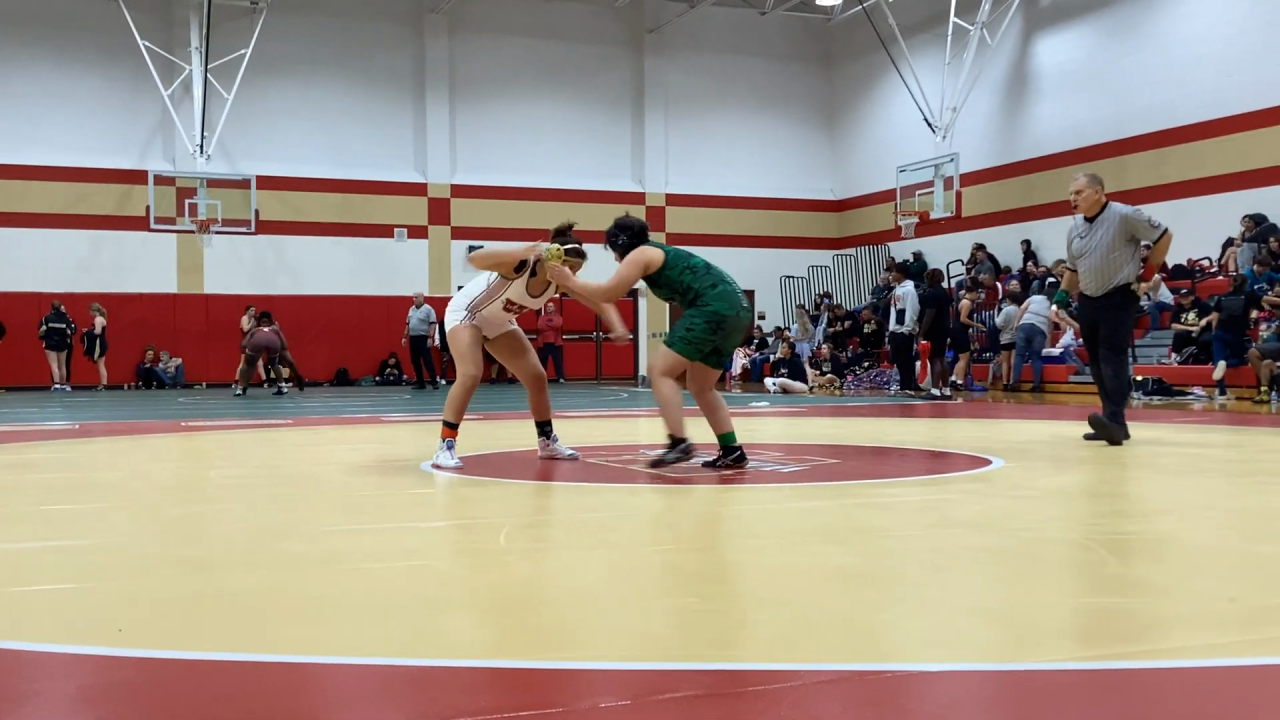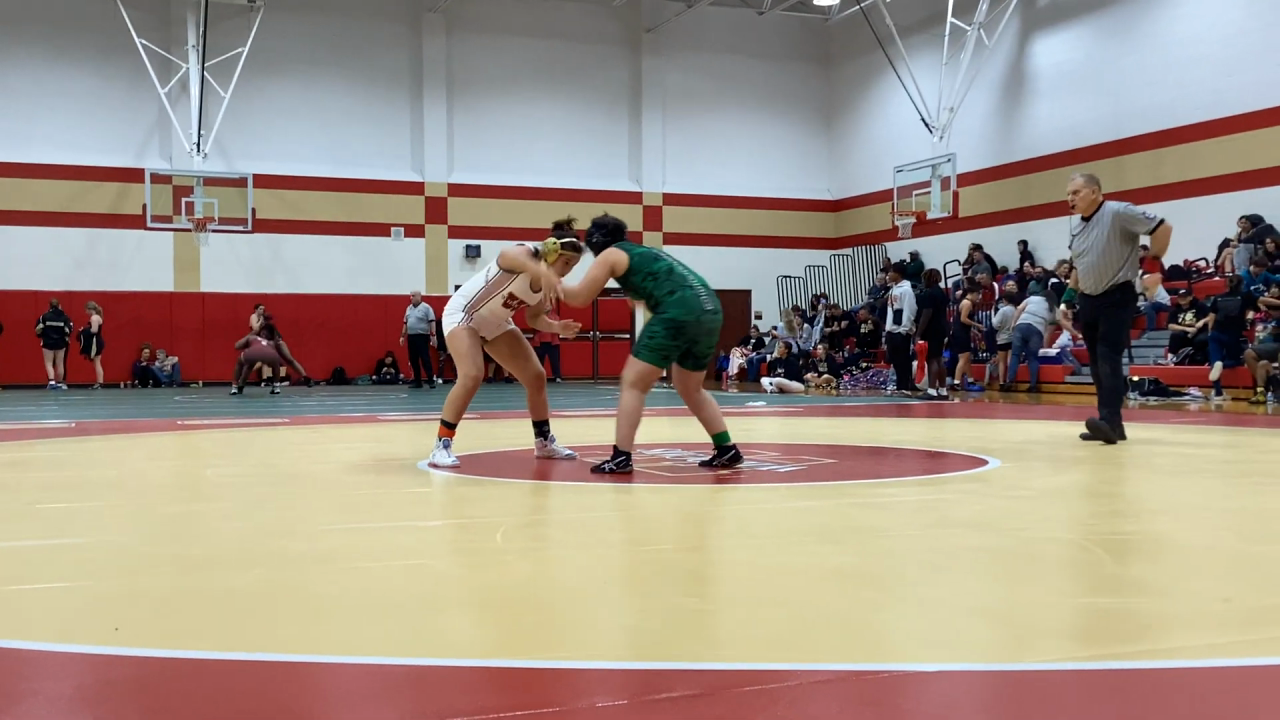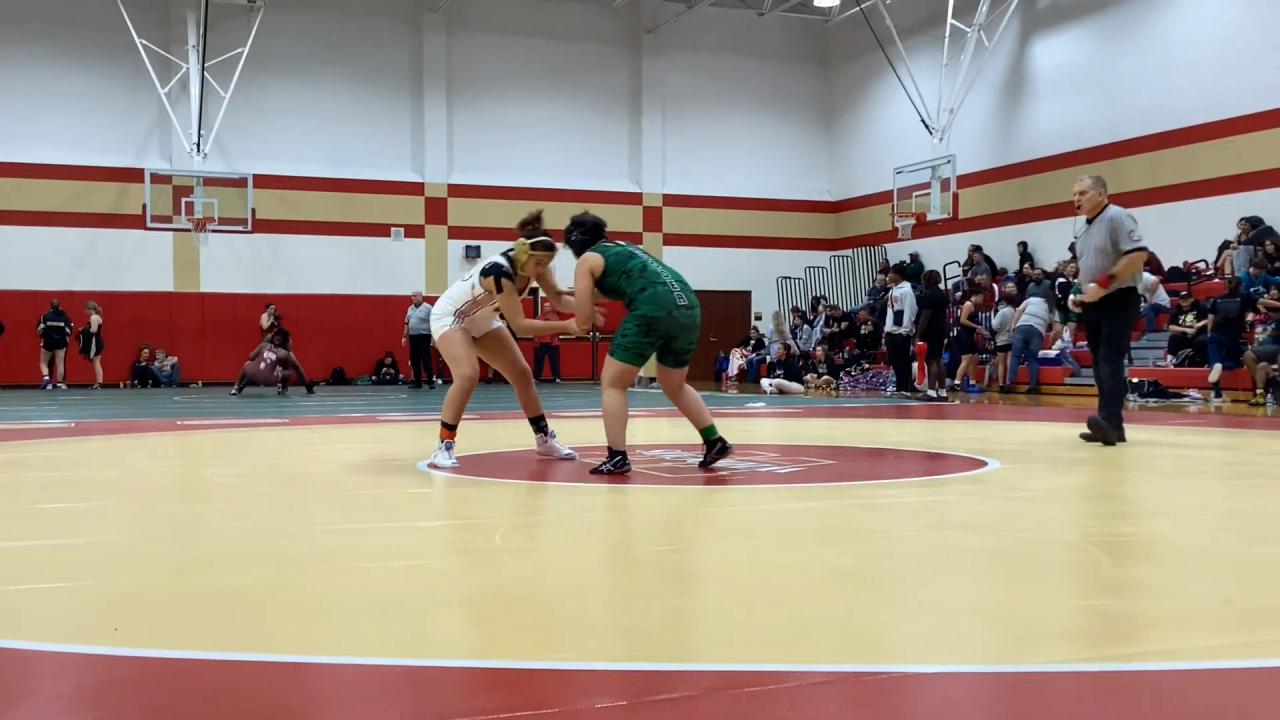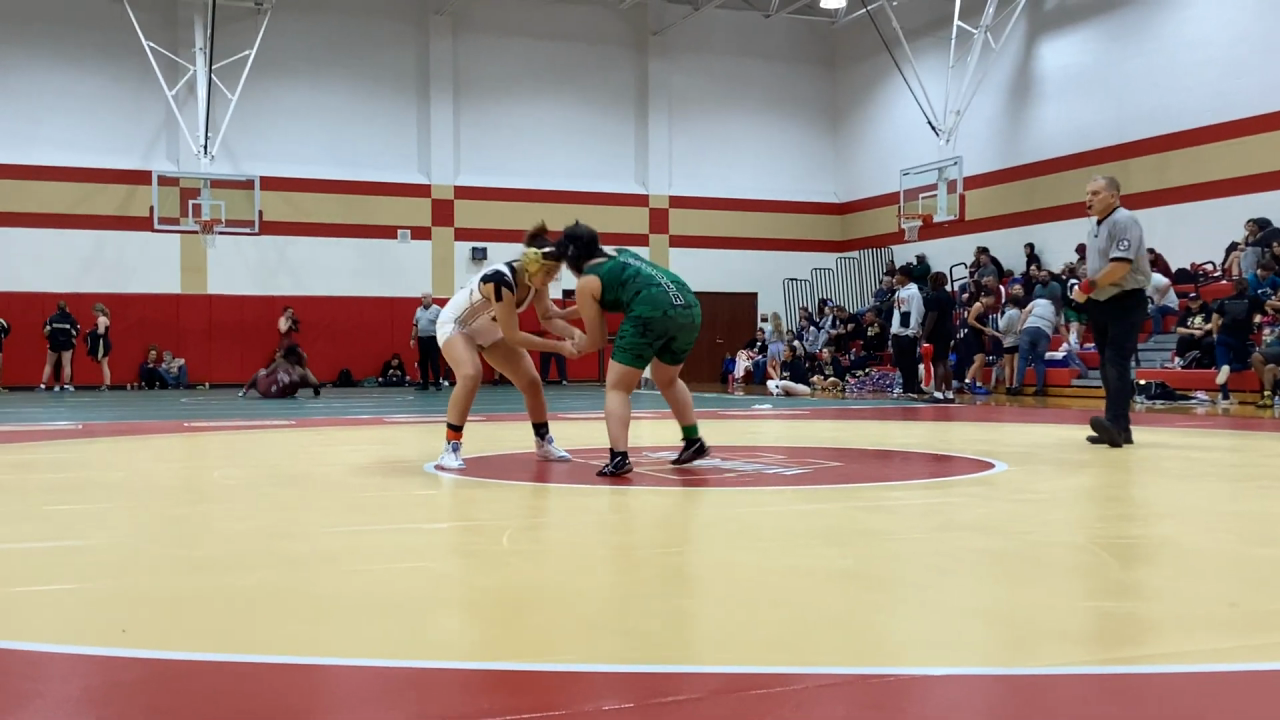
dt=0.2s
person 1, frame 1
left shoulder: (1124, 215)
right shoulder: (1075, 229)
left elbow: (1163, 237)
left wrist: (1147, 274)
left hip: (1119, 298)
right hip: (1087, 301)
left knee: (1112, 359)
right knee: (1097, 363)
left ankle: (1113, 420)
right ankle: (1114, 423)
person 1, frame 2
left shoulder: (1118, 212)
right shoulder: (1076, 227)
left elbow: (1162, 228)
left wrist: (1152, 265)
right wrist: (1068, 296)
left hip: (1117, 298)
right hip: (1087, 300)
left knee: (1109, 357)
right knee: (1097, 362)
left ankle: (1109, 420)
right ankle: (1111, 423)
person 1, frame 3
left shoulder: (1118, 217)
right shoulder: (1083, 228)
left elbow: (1137, 254)
left wrist: (1103, 282)
right wrist: (1078, 294)
left hip: (1119, 301)
right hip: (1092, 304)
left knee: (1110, 360)
right knee: (1101, 364)
left ankle: (1108, 420)
right ankle: (1112, 425)
person 1, frame 4
left shoulder: (1123, 221)
right shoulder: (1095, 228)
left elbow: (1120, 265)
left wrist: (1086, 286)
right wrist: (1086, 291)
left hip: (1126, 303)
right hip: (1100, 304)
left knee: (1117, 363)
right knee: (1108, 366)
left ankle: (1114, 423)
right ankle: (1119, 427)
person 2, frame 1
left shoulder: (642, 255)
right shoulder: (666, 256)
left elbow: (607, 293)
left wrist: (570, 281)
left hip: (715, 308)
right hip: (737, 309)
left knee: (660, 371)
right knee: (701, 387)
left ankle: (679, 443)
right ankle: (732, 451)
person 2, frame 2
left shoulder: (611, 255)
right shoulder: (644, 251)
left elbow: (580, 298)
left hip: (678, 313)
right hip: (708, 310)
left knee: (632, 384)
right knee: (690, 389)
left ankle: (621, 457)
right ankle: (727, 449)
person 2, frame 3
left shoulder: (587, 261)
right shoulder: (626, 248)
left elbow: (583, 321)
left wrist: (575, 325)
left hip: (653, 310)
right hip: (688, 308)
left knee: (613, 383)
right knee: (674, 386)
left ankle: (617, 457)
right ankle: (714, 441)
person 2, frame 4
left shoulder: (586, 283)
right shoulder: (619, 255)
left elbow: (597, 340)
left wrist: (574, 348)
right wrist: (563, 315)
left hip: (651, 313)
right hip: (688, 308)
left knee: (617, 387)
right knee: (667, 380)
left ankle: (619, 459)
right ankle: (694, 442)
person 3, frame 1
left shoulder: (561, 281)
right shoulder: (523, 264)
left elbow: (599, 304)
right elbow: (475, 258)
left wrist: (617, 326)
right wrist: (519, 253)
left hip: (500, 323)
right hip: (465, 313)
left knee: (536, 378)
right knee: (470, 375)
left ankle: (547, 442)
right ankle: (445, 447)
person 3, frame 2
left shoulder: (551, 275)
right shoulder: (524, 255)
left elbow: (535, 318)
right elbow: (510, 256)
left wrist: (559, 326)
right wrist: (541, 270)
left hip: (495, 322)
right hip: (461, 313)
left knee: (536, 377)
right knee: (472, 375)
left ankle: (545, 442)
right ankle: (442, 447)
person 3, frame 3
left shoulder: (534, 265)
right shoulder: (499, 271)
left elbow: (557, 296)
right elbow: (519, 324)
left wrist: (585, 310)
right wrist: (565, 326)
left hip: (482, 321)
right hip: (449, 318)
left knee: (521, 374)
right knee: (467, 375)
left ankle: (546, 440)
right ankle: (444, 447)
person 3, frame 4
left shoulder: (536, 280)
right shoulder: (501, 280)
left elbow: (549, 317)
right elbow: (512, 335)
left wrist: (574, 333)
right wrist: (558, 346)
left hip: (488, 330)
right hip: (456, 326)
left knee: (531, 382)
right knee: (469, 375)
left ankle: (544, 444)
right ankle: (450, 449)
